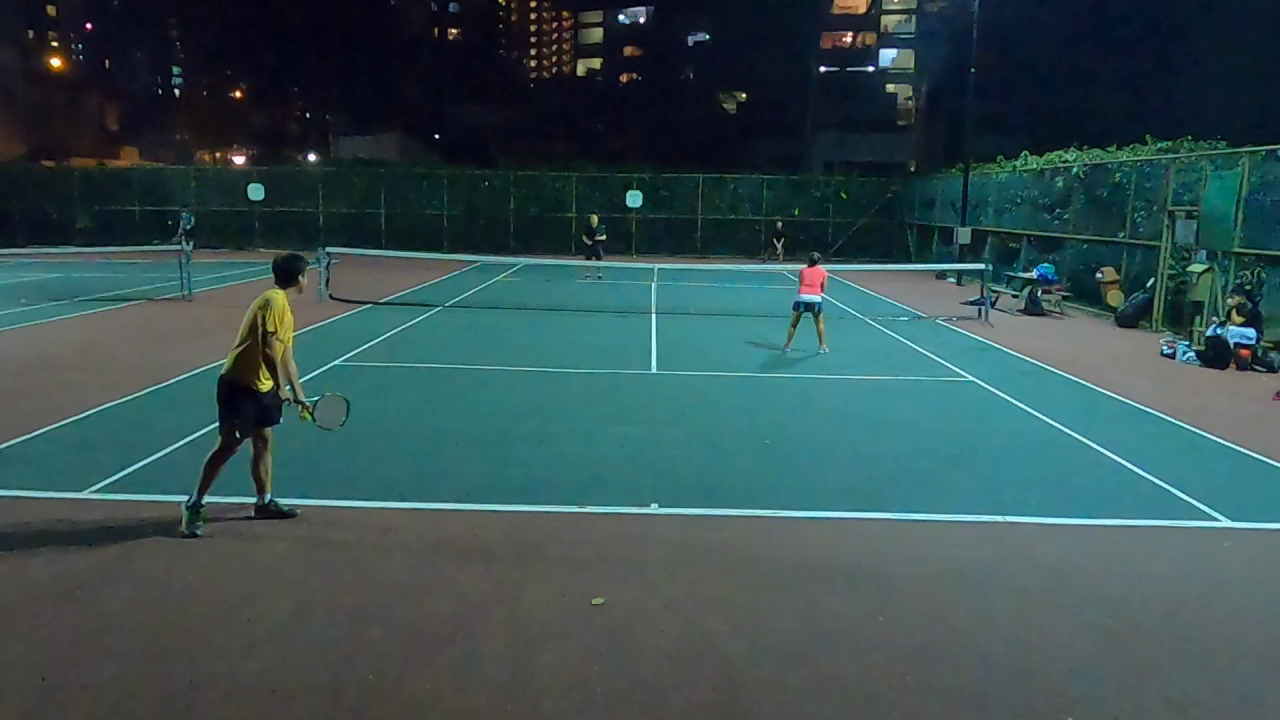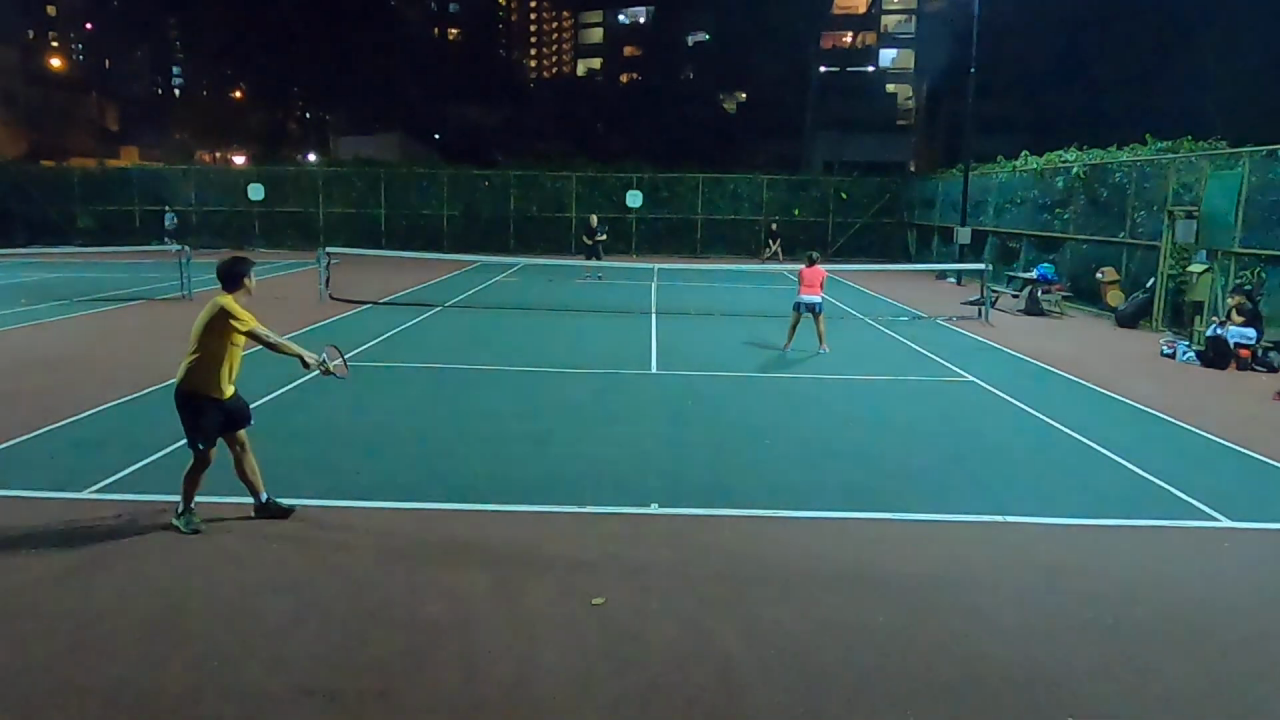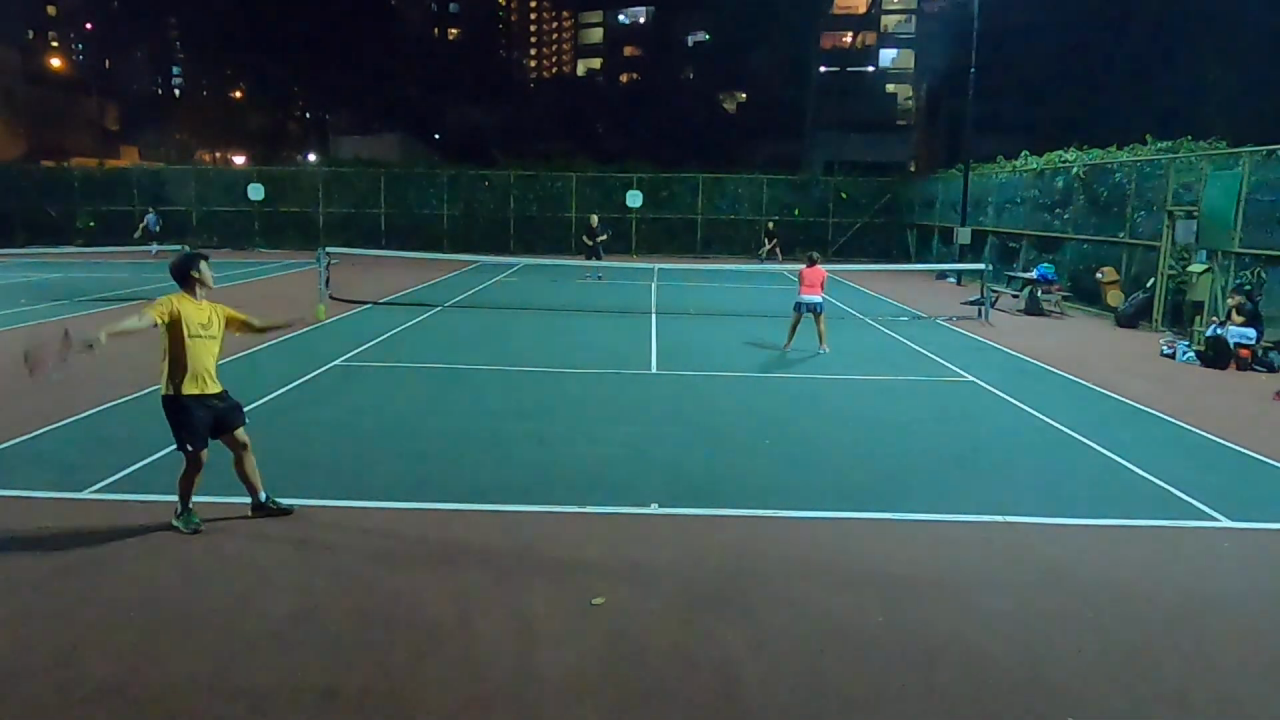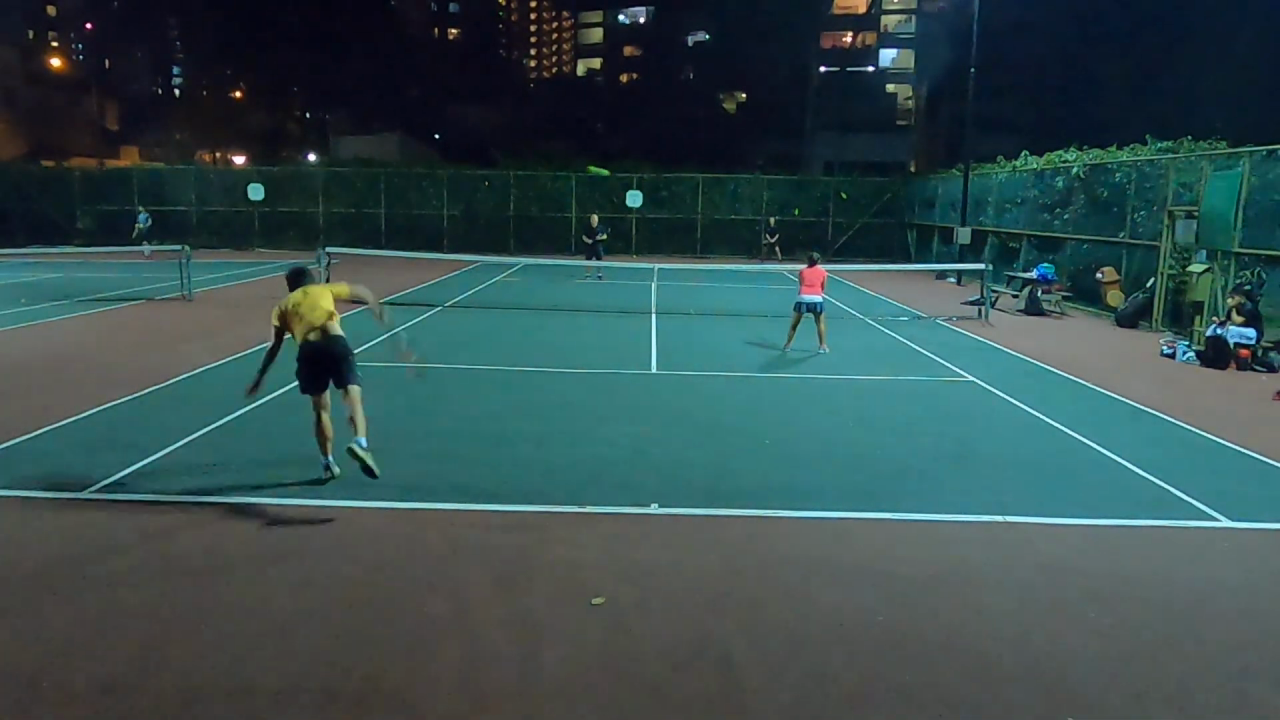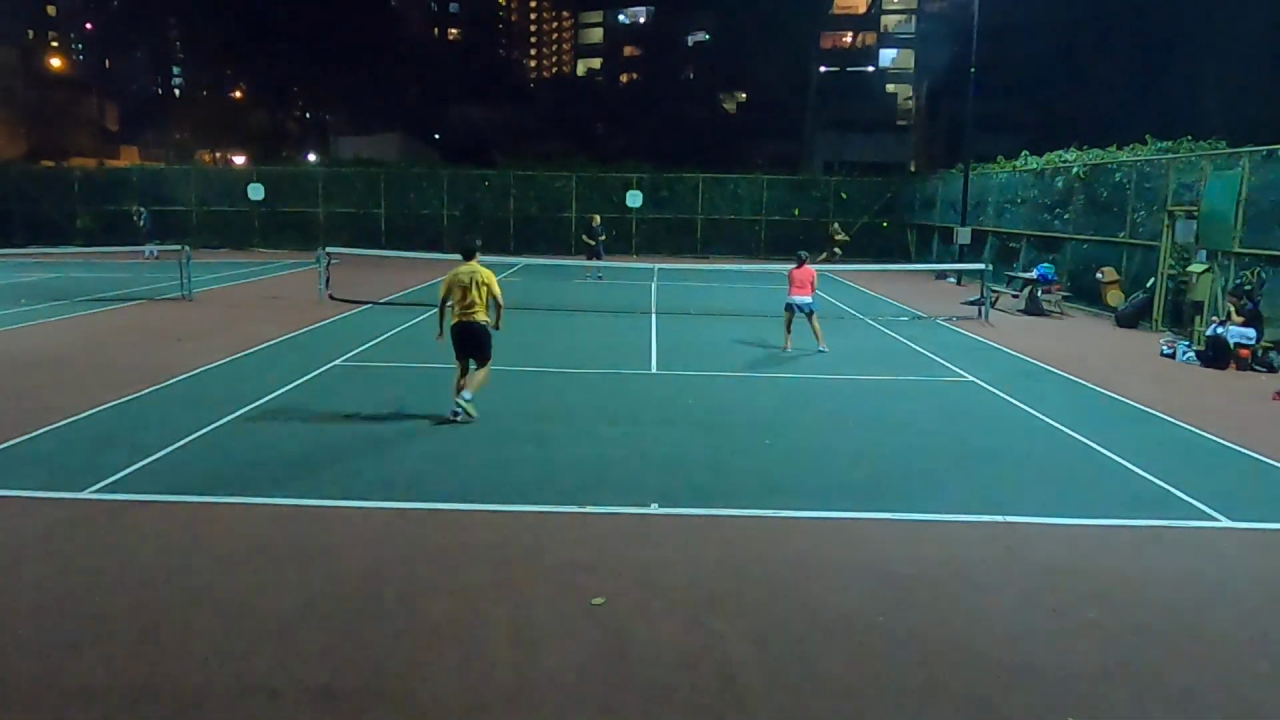
dt=1s
person 1, frame 1
left shoulder: (285, 309)
right shoulder: (274, 301)
left elbow: (286, 355)
right elbow: (268, 348)
left wrist: (298, 392)
right wrist: (279, 386)
left hip: (261, 386)
right hip: (239, 384)
left knee: (263, 442)
right knee: (229, 446)
left ankle: (264, 502)
right ankle: (194, 505)
person 1, frame 2
left shoulder: (232, 309)
right shoulder: (225, 307)
left elbow: (267, 339)
right elbow: (267, 340)
left wrist: (302, 354)
right wrist: (302, 354)
left hip: (222, 392)
right hip: (195, 394)
left knee: (241, 446)
right knee: (204, 457)
left ankle: (264, 503)
right ankle: (184, 512)
person 1, frame 3
left shoulder: (218, 311)
right shoulder: (174, 305)
left elbow: (257, 326)
right elbow: (141, 321)
left wrist: (290, 322)
right wrist: (107, 332)
left hip: (214, 393)
right hip: (183, 397)
left knee: (242, 444)
right knee: (197, 459)
left ankle: (260, 501)
right ankle: (183, 512)
person 1, frame 4
left shoulder: (284, 306)
right shoulder: (324, 290)
left elbow: (274, 346)
right elbow: (360, 293)
left wrist: (258, 379)
right wrist: (377, 306)
left hip: (308, 351)
right hip: (335, 344)
left knee: (320, 408)
right knee: (353, 397)
left ankle: (329, 465)
right ankle: (359, 444)
person 1, frame 5
left shoulder: (452, 275)
right shoulder: (486, 274)
left elbow: (442, 305)
right elbow: (499, 302)
left wrist: (441, 328)
right wrist: (498, 321)
left hip: (458, 326)
right hip: (478, 325)
left knee: (462, 368)
right knee: (483, 368)
left ankle: (456, 410)
right ankle: (465, 398)
